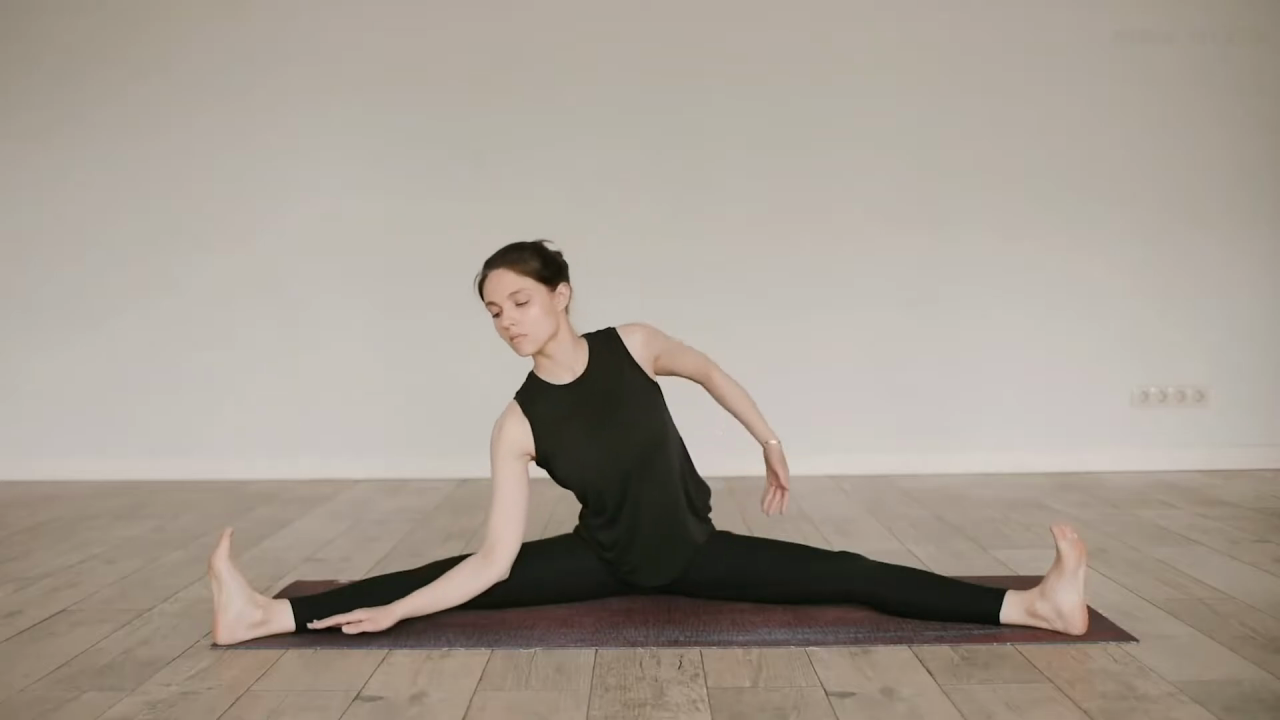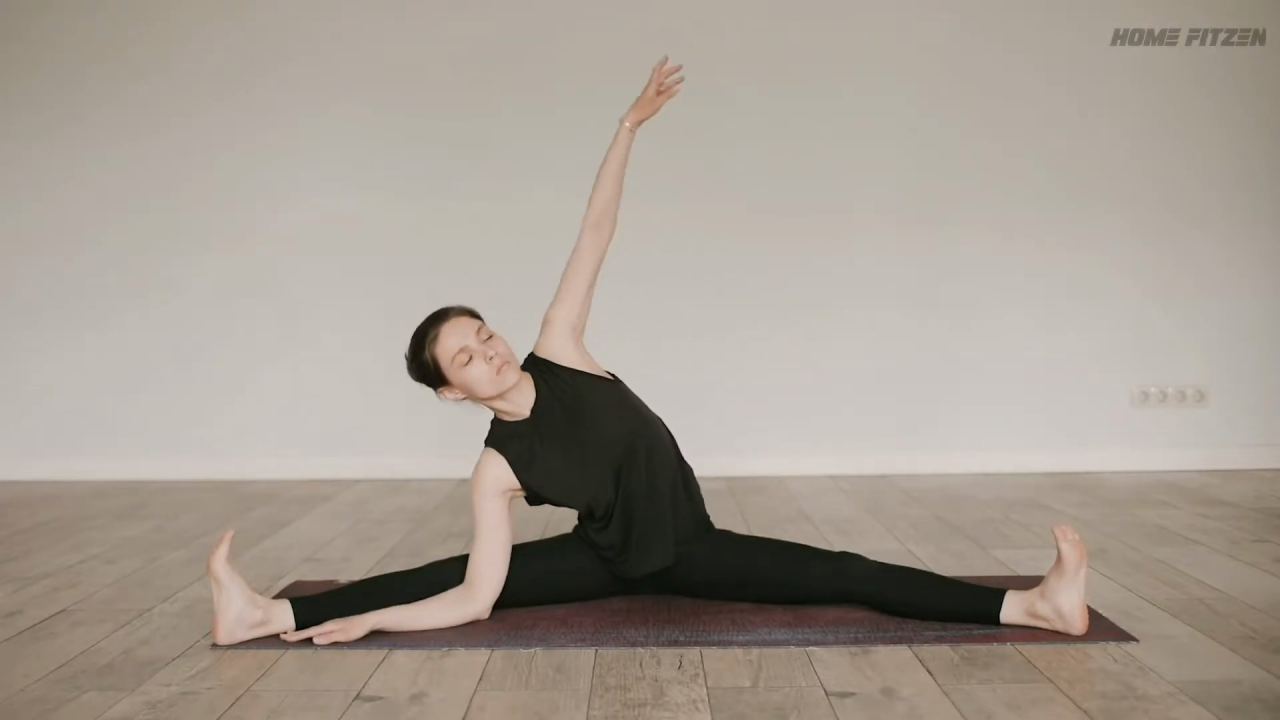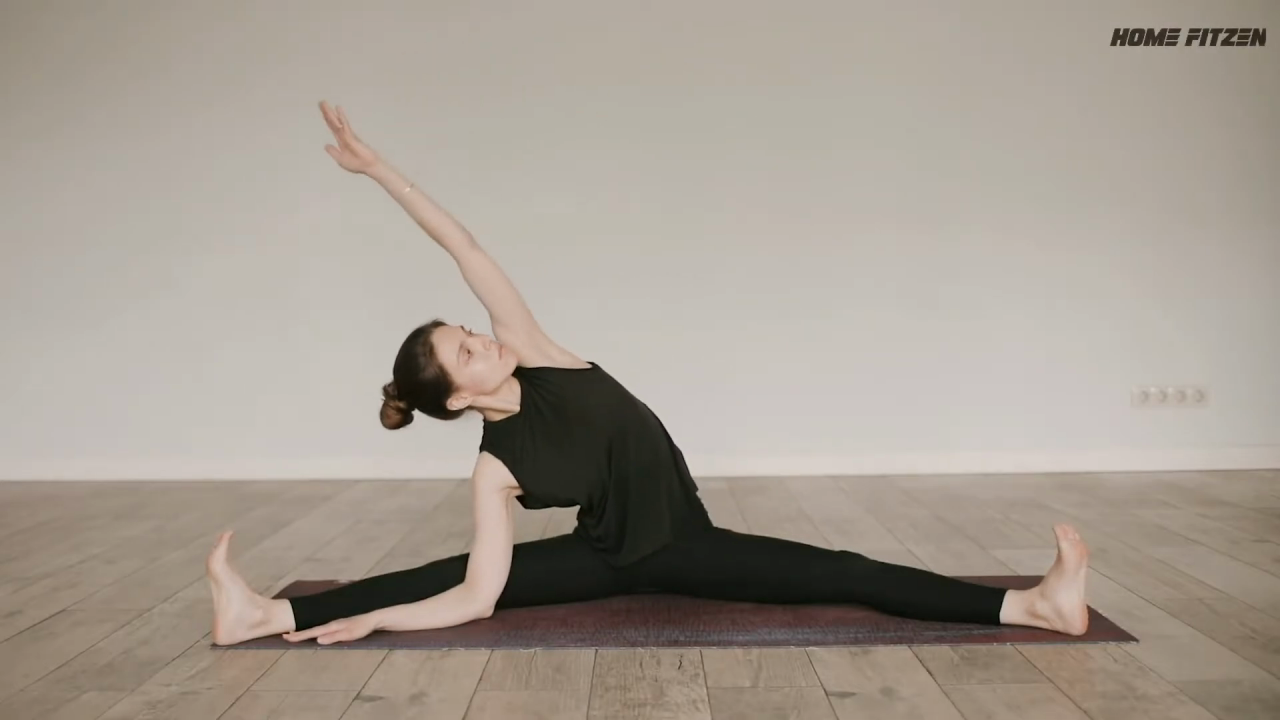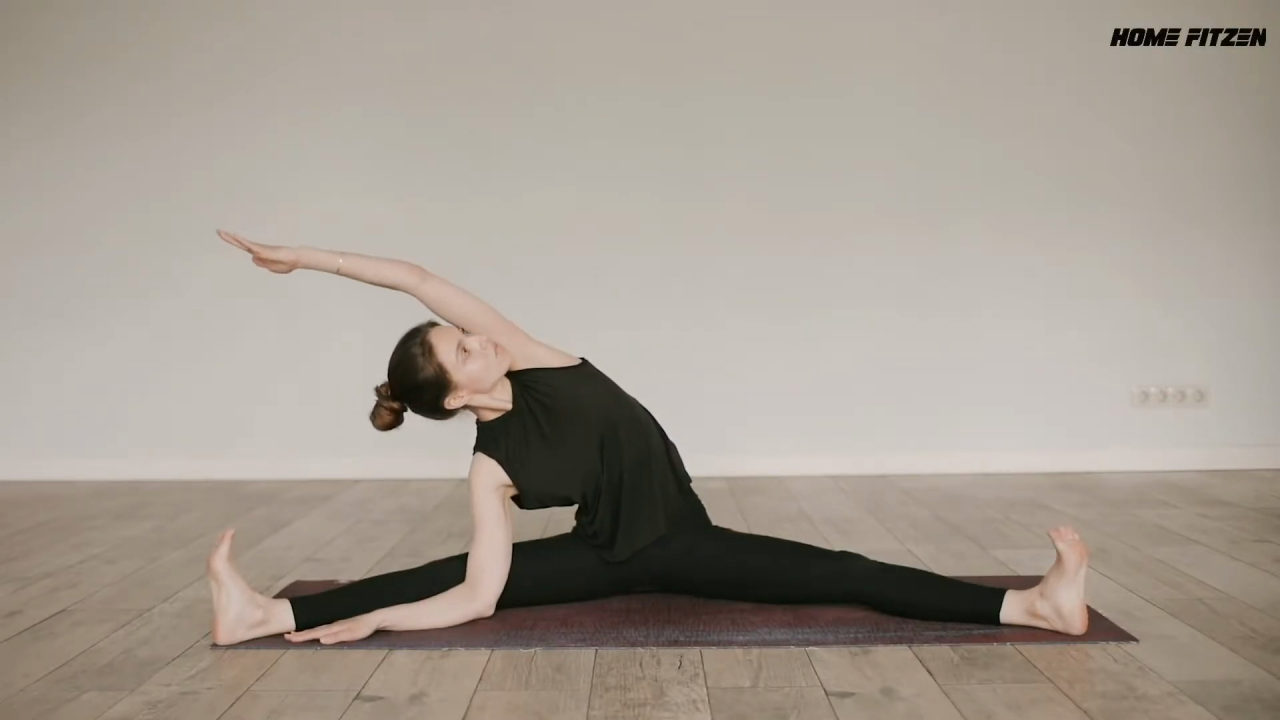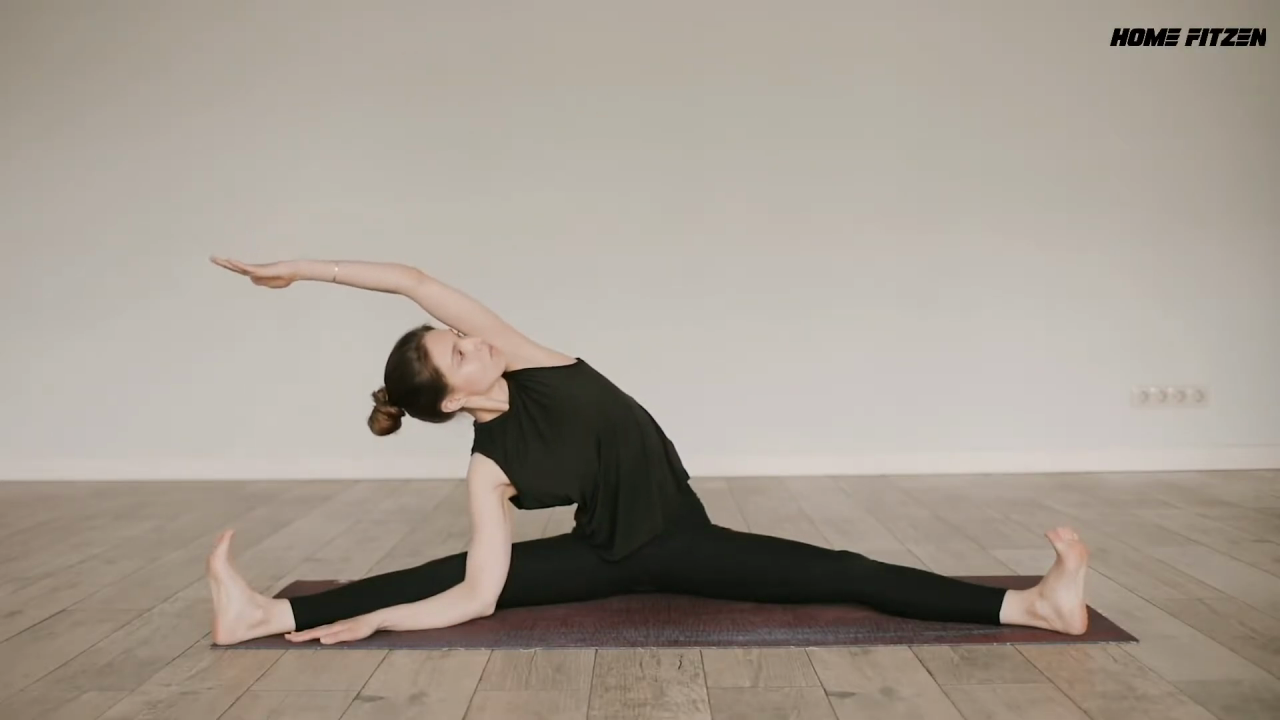
dt=1s
person 1, frame 1
left shoulder: (633, 344)
right shoulder: (518, 424)
left elbow: (709, 372)
right elbow: (499, 558)
left wrist: (772, 446)
right wrist: (397, 610)
left hip: (692, 548)
right hip: (604, 560)
left knee: (843, 575)
right knee: (460, 581)
left ankle: (1028, 606)
right ankle: (269, 614)
person 1, frame 2
left shoulder: (557, 352)
right shoulder: (497, 469)
left elbow: (595, 231)
right elbow: (475, 600)
left wrist: (631, 123)
right wrist: (370, 620)
left hip: (685, 545)
right hip: (606, 559)
left knee: (842, 575)
right knee: (450, 572)
left ankle: (1029, 606)
person 1, frame 3
left shoulder: (529, 352)
right shoulder: (495, 469)
left elbow: (465, 249)
right elbow: (480, 596)
left wrist: (378, 168)
right wrist: (370, 619)
left hip: (682, 543)
right hip: (607, 558)
left knee: (840, 574)
right knee: (453, 572)
left ankle: (1027, 605)
person 1, frame 4
left shoulder: (529, 358)
right shoulder: (489, 469)
left elbow: (420, 279)
right elbow: (480, 596)
right wrist: (371, 619)
left hip: (679, 540)
right hip: (606, 557)
left knee: (840, 574)
right knee: (450, 570)
left ankle: (1026, 605)
person 1, frame 5
left shoulder: (525, 357)
right shoulder: (488, 468)
left elbow: (417, 281)
right elbow: (478, 596)
right wrist: (373, 619)
left hip: (679, 538)
right hip: (606, 554)
left knee: (838, 574)
right knee: (451, 570)
left ankle: (1029, 605)
